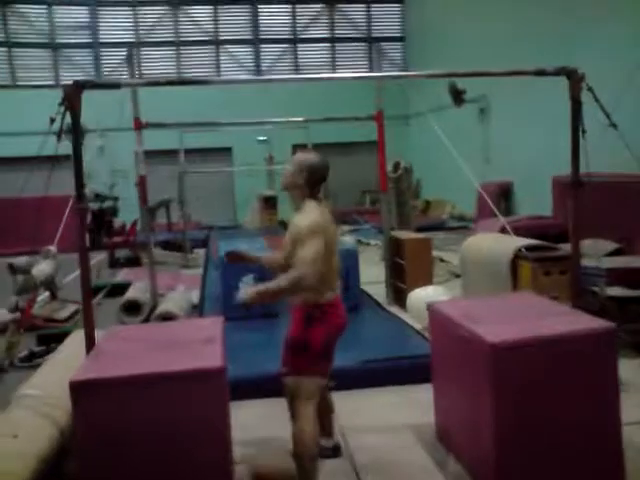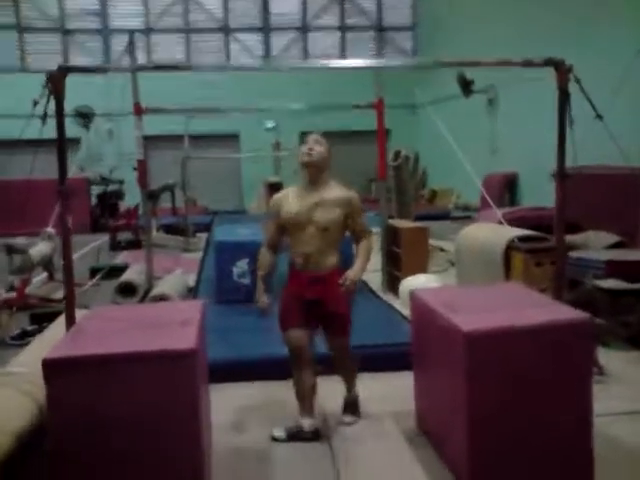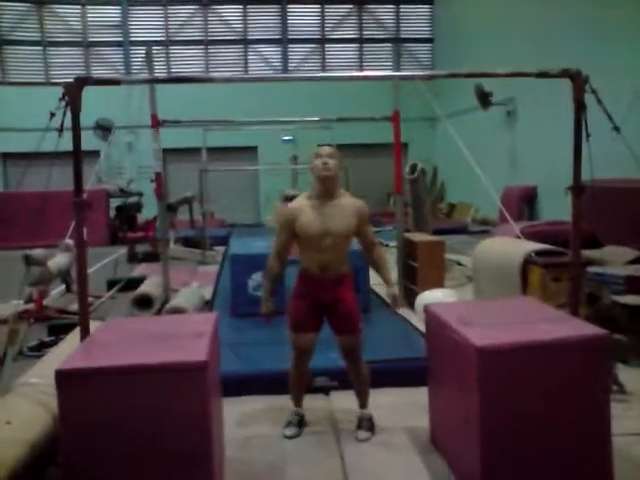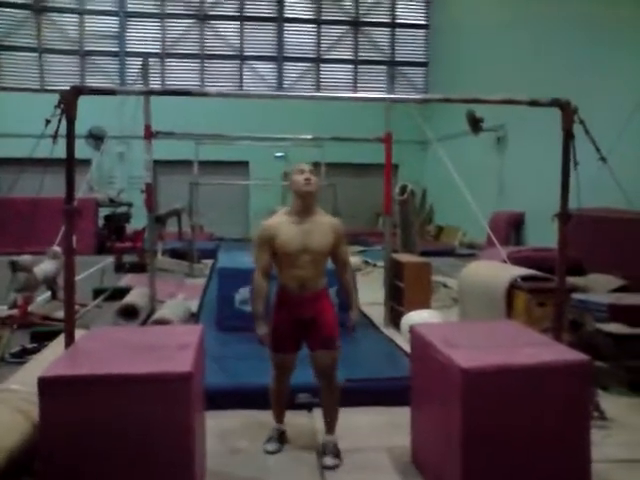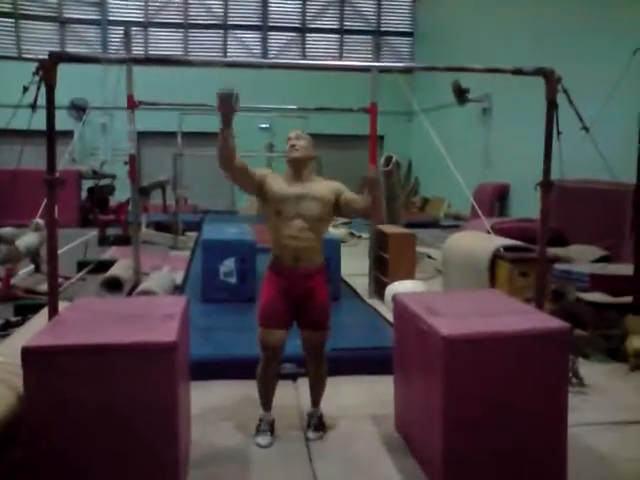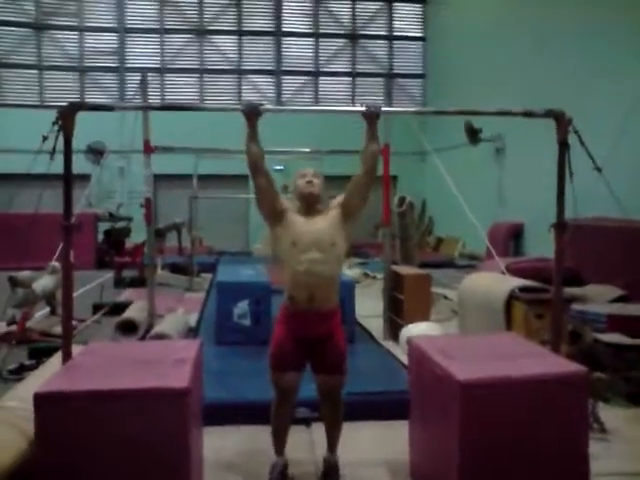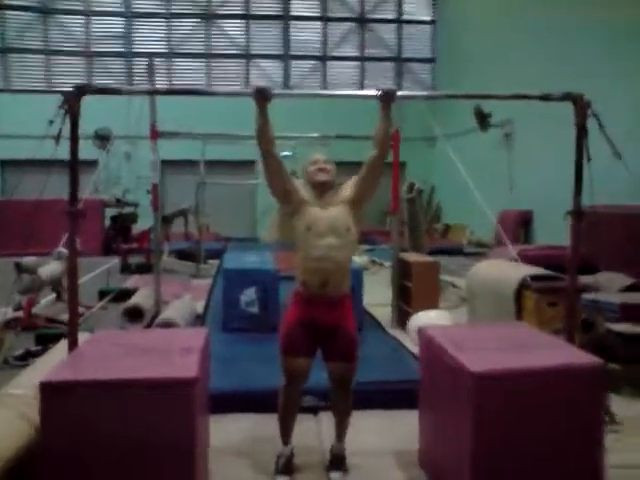
dt=0.7s
person 1, frame 1
left shoulder: (307, 221)
right shoulder: (317, 213)
left elbow: (304, 276)
right elbow: (288, 262)
left wrist: (257, 292)
right wrist: (249, 258)
left hip: (315, 315)
right hip: (327, 309)
left knee: (301, 401)
right knee: (315, 384)
right ankle: (327, 441)
person 1, frame 2
left shoulder: (346, 198)
right shoulder: (281, 201)
left elbow: (364, 238)
right elbow: (269, 247)
left wrist: (358, 268)
right wrist: (261, 287)
left hip: (332, 283)
right hip: (297, 284)
left knee: (340, 350)
right knee: (300, 353)
left ankle: (351, 396)
right ankle: (307, 423)
person 1, frame 3
left shoulder: (356, 208)
right shoulder: (293, 211)
left elbow: (371, 247)
right elbow: (278, 255)
left wrist: (389, 283)
right wrist: (267, 294)
left hip: (341, 286)
right hip: (306, 286)
left knee: (352, 354)
right knee: (300, 354)
left ankle: (364, 413)
right ankle: (297, 413)
person 1, frame 4
left shoulder: (333, 226)
right shoulder: (271, 227)
left elbow: (344, 268)
right elbow: (261, 275)
left wrist: (353, 306)
right wrist: (260, 319)
left hip: (320, 304)
right hip: (286, 304)
left knee: (327, 373)
right knee: (281, 373)
left ankle: (330, 439)
right ankle: (279, 428)
person 1, frame 5
left shoulder: (331, 190)
right shoulder: (266, 183)
left elbow: (365, 209)
right elbow: (230, 165)
left wrist: (372, 189)
right wrist: (226, 122)
left hip: (314, 280)
right hip: (277, 279)
left knee: (315, 351)
right knee: (271, 350)
left ankle: (315, 411)
right ankle: (266, 417)
person 1, frame 6
left shoulder: (339, 214)
right shoulder: (281, 217)
left elbow: (367, 171)
right elbow: (258, 171)
left wrist: (371, 129)
right wrist: (252, 127)
left hip: (328, 322)
right hip: (291, 321)
left knee: (331, 394)
right knee: (284, 393)
person 1, frame 7
left shoulder: (351, 198)
right shoulder: (295, 200)
left elbow: (379, 154)
right elbow: (268, 153)
left wrist: (386, 109)
right wrist: (261, 108)
left hip: (340, 307)
right hip: (303, 305)
left knee: (342, 381)
right knee: (293, 379)
left ankle: (338, 448)
